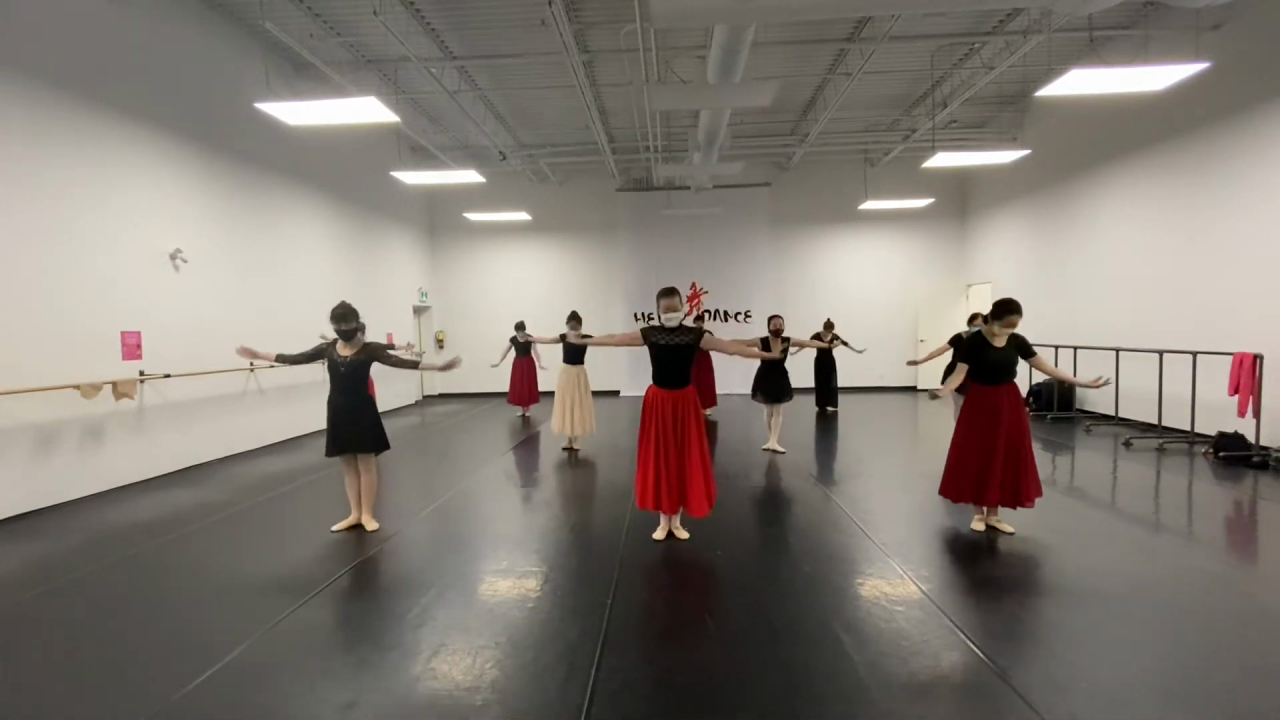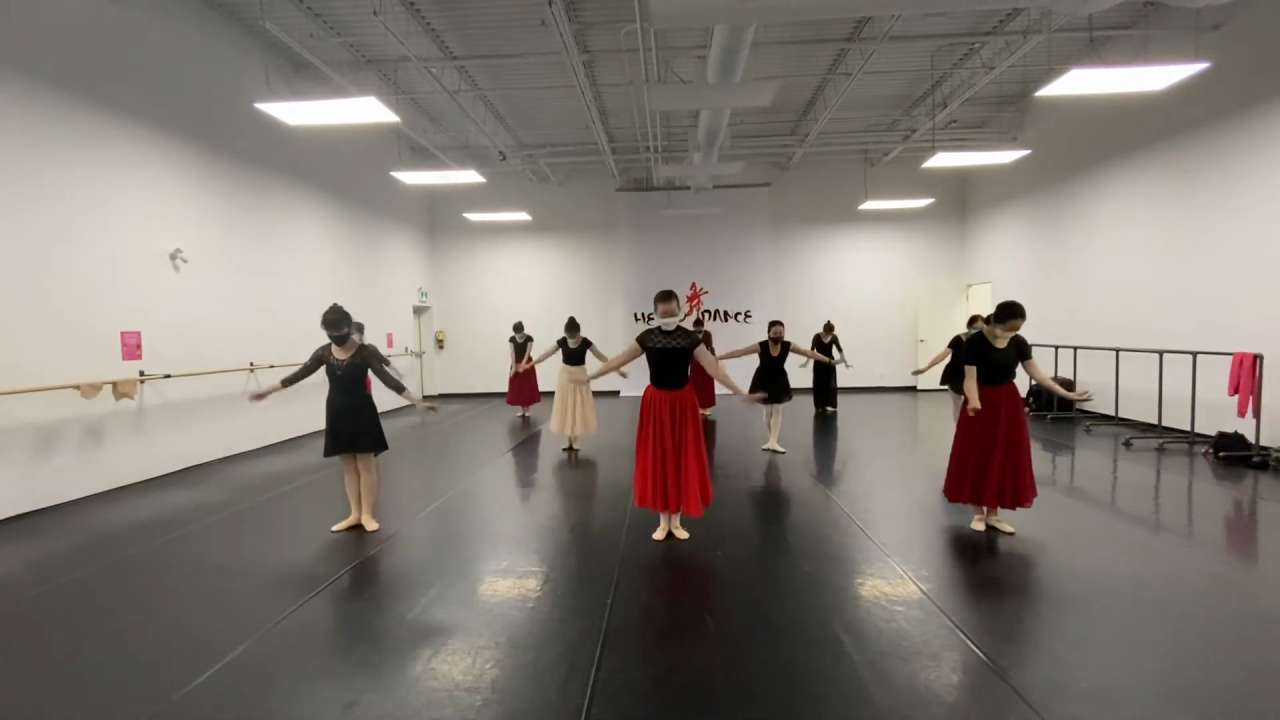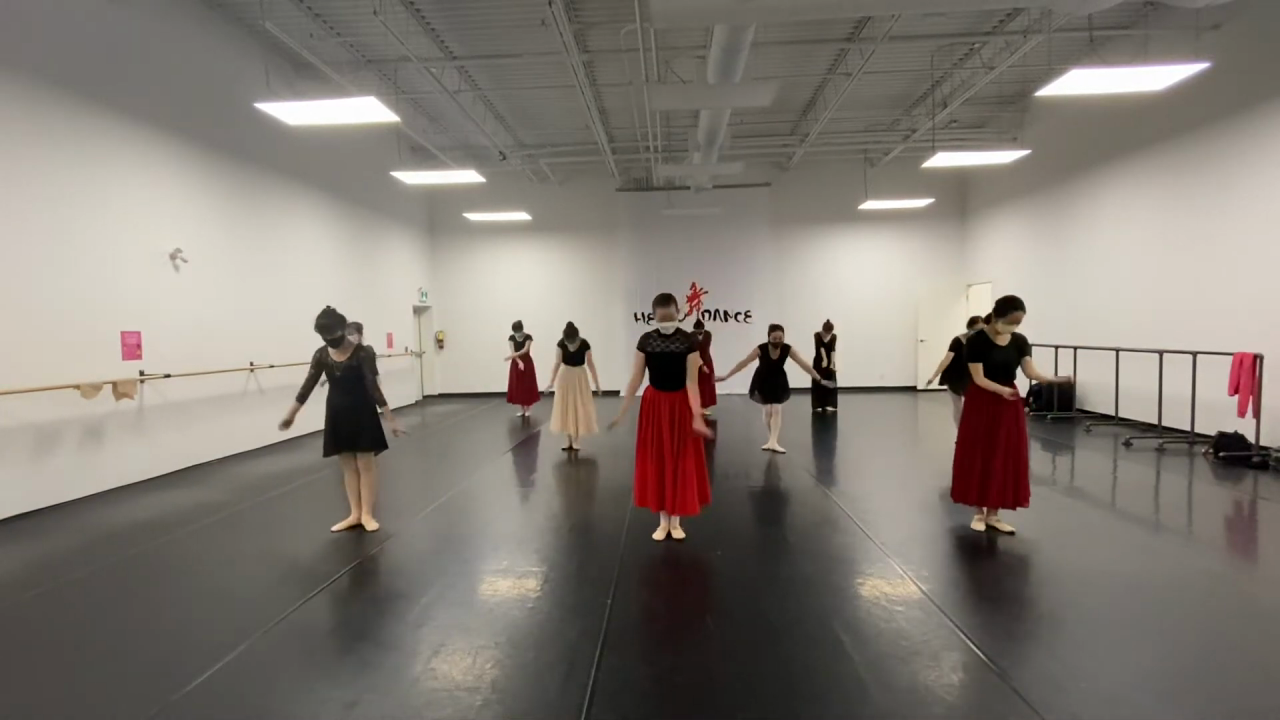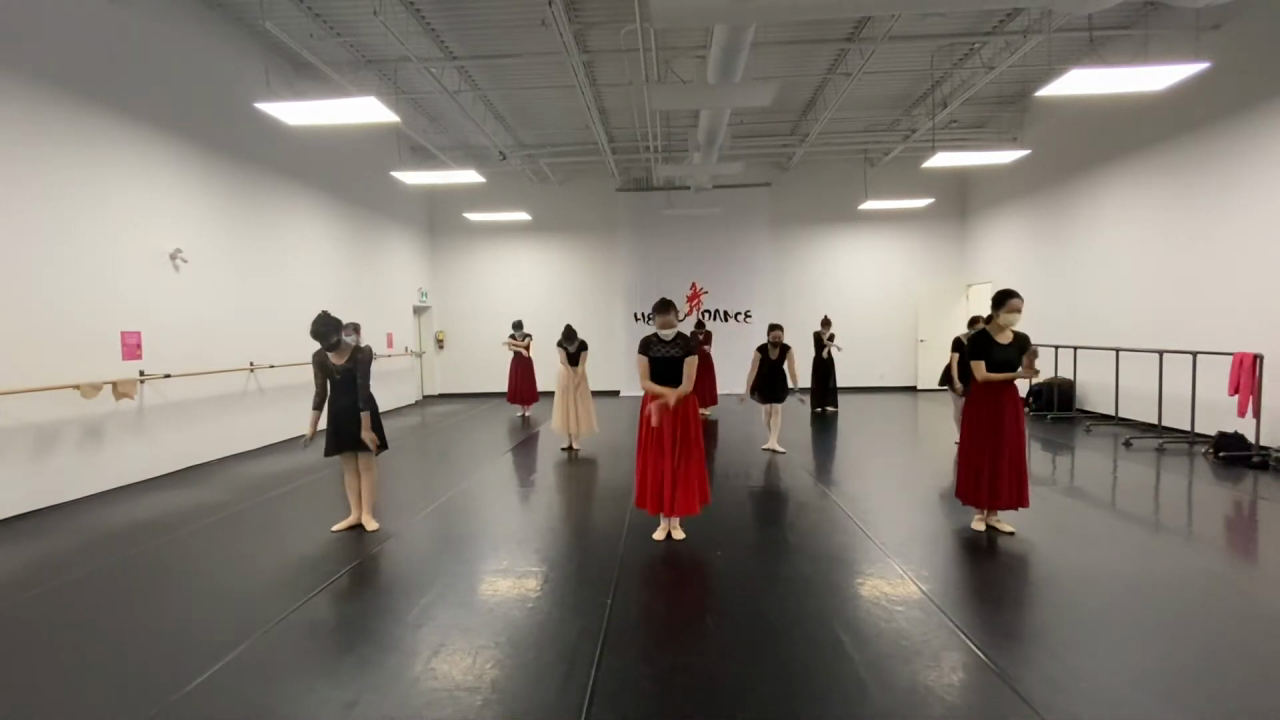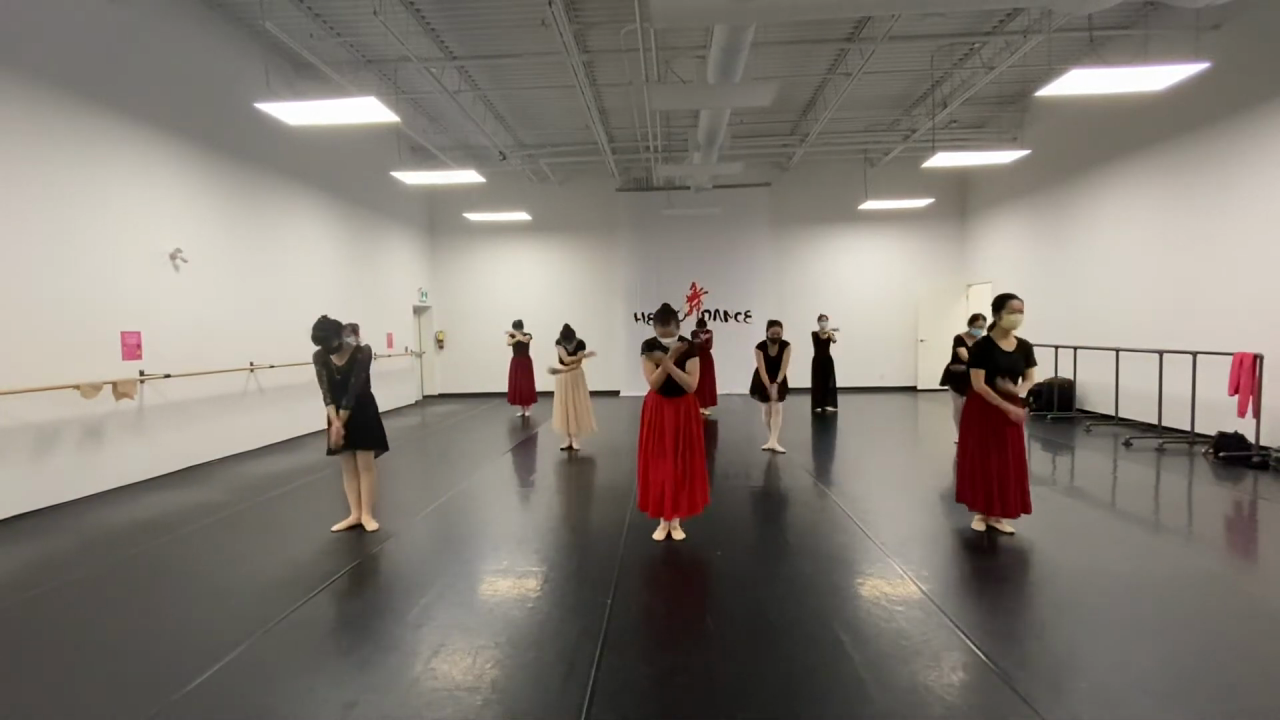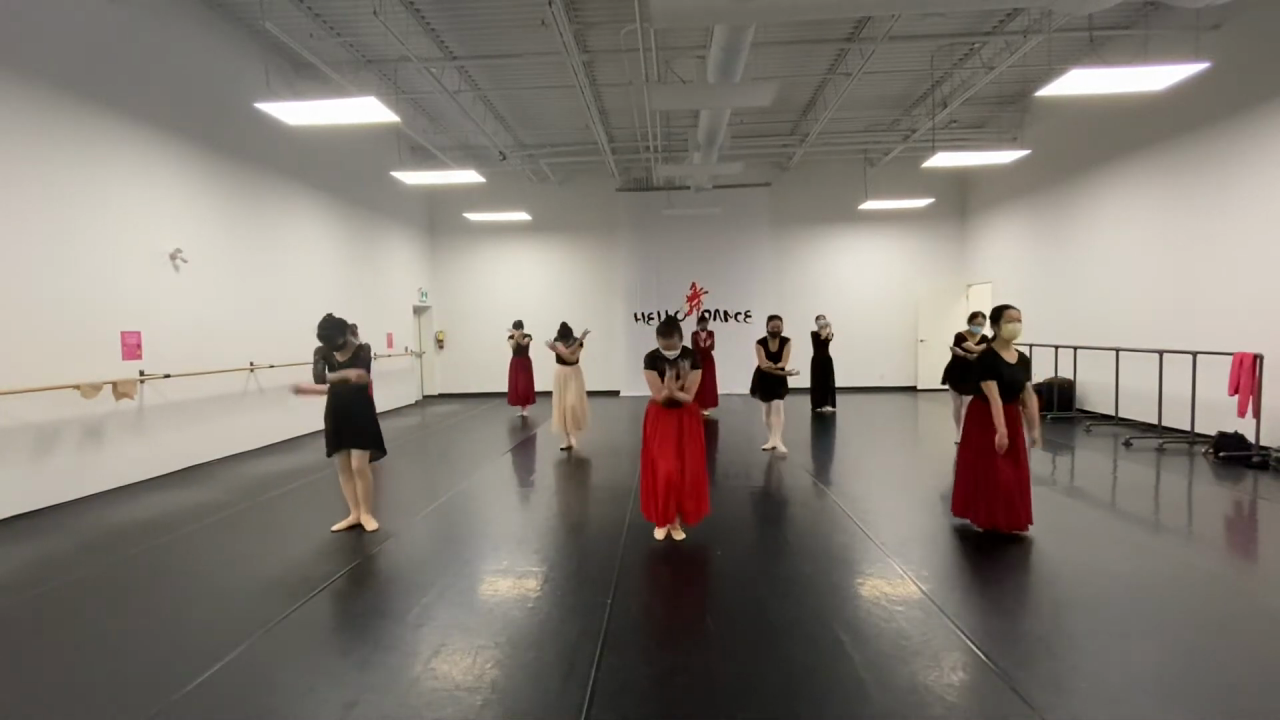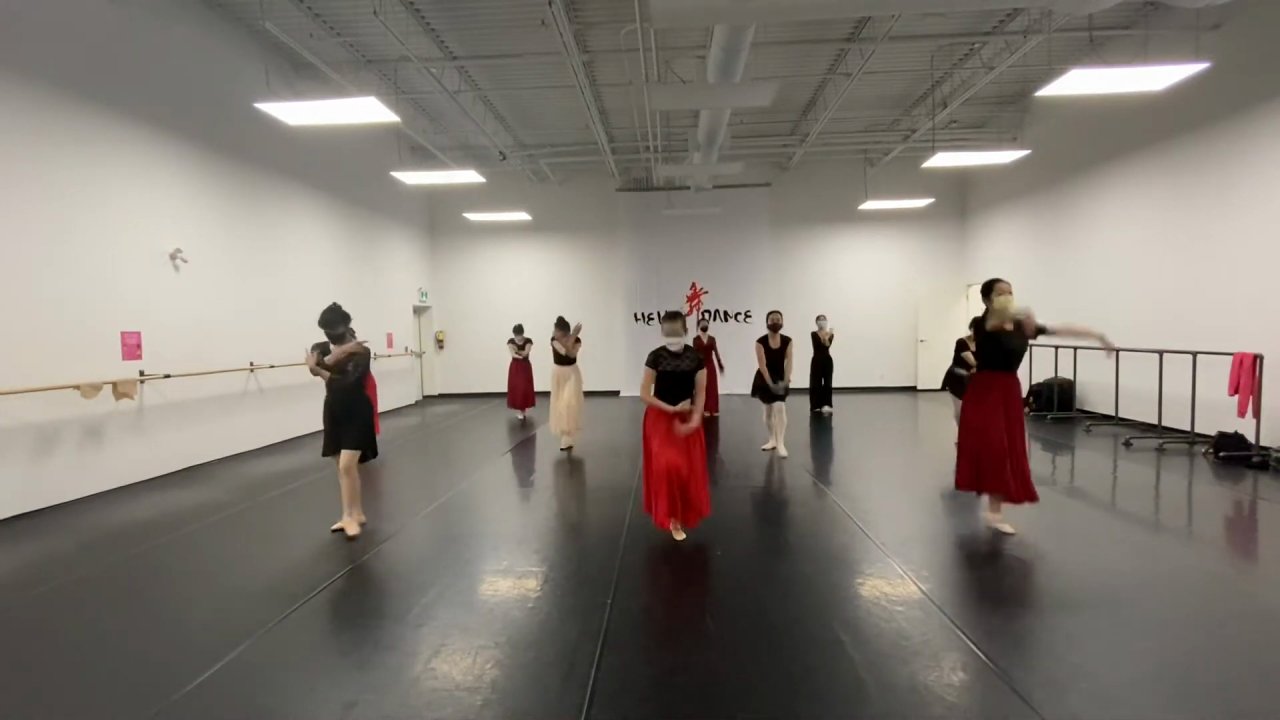
dt=0.2s
person 1, frame 1
left shoulder: (694, 334)
right shoulder: (649, 334)
left elbow: (729, 347)
right elbow: (615, 339)
left wrist: (764, 355)
right wrist: (582, 341)
left hip: (685, 400)
right hip: (658, 400)
left knee: (685, 459)
right knee: (659, 459)
left ankle: (676, 520)
right ankle: (664, 520)
person 1, frame 2
left shoulder: (690, 338)
right shoulder: (647, 337)
left elbow: (712, 367)
right elbow: (620, 360)
left wrist: (739, 392)
right wrist: (590, 377)
left hip: (683, 400)
right hip: (655, 400)
left knee: (683, 460)
right knee: (657, 460)
left ankle: (676, 520)
right ankle: (663, 521)
person 1, frame 3
left shoulder: (688, 341)
right shoulder: (646, 340)
left elbow: (692, 381)
right elbow: (636, 377)
left wrist: (697, 415)
right wrist: (623, 410)
left hip: (680, 402)
right hip: (653, 402)
left knee: (681, 461)
right knee: (656, 461)
left ankle: (675, 520)
right ankle: (663, 521)
person 1, frame 4
left shoulder: (688, 344)
right shoulder: (646, 344)
left elbow: (688, 385)
right elbow: (644, 382)
left wrist: (667, 400)
right wrist: (666, 392)
left hip: (682, 405)
right hip: (655, 403)
left knee: (682, 464)
right knee: (657, 464)
left ankle: (676, 521)
right ankle: (663, 521)
person 1, frame 5
left shoulder: (688, 347)
right shoulder: (648, 347)
left elbow: (692, 385)
right elbow: (653, 382)
left wrist: (670, 364)
right wrist: (668, 361)
left hip: (683, 408)
right hip: (657, 408)
left knee: (682, 465)
right knee: (658, 465)
left ankle: (676, 521)
right ankle: (663, 521)
person 1, frame 6
left shoulder: (692, 359)
right shoulder: (651, 359)
left elbow: (688, 397)
right elbow: (658, 397)
left wrist: (673, 389)
right wrist: (670, 387)
left hip: (685, 417)
right hip: (660, 417)
left knee: (686, 471)
right knee: (662, 470)
left ankle: (677, 521)
right ankle: (662, 520)
person 1, frame 7
left shoulder: (696, 357)
right shoulder: (655, 357)
left elbow: (700, 394)
right elbow: (645, 394)
left wrist: (695, 419)
right wrist: (671, 409)
left hip: (686, 419)
right hip: (659, 417)
left knee: (688, 470)
right knee: (666, 465)
left ankle: (679, 519)
right ankle: (667, 515)
person 2, frame 1
left shoulder: (1017, 341)
right shoulder: (973, 342)
left elbow: (1045, 367)
right elbow: (959, 373)
left wrist: (1083, 383)
right wrist: (944, 391)
left hip: (1009, 401)
right hip: (980, 402)
left knee: (1008, 457)
right knee: (977, 457)
left ankle: (993, 514)
right ankle: (978, 513)
person 2, frame 2
left shoulder: (1019, 343)
right shoulder: (975, 343)
left elbow: (1036, 373)
right elbow: (970, 378)
left wrist: (1067, 394)
right wrist: (973, 402)
left hip: (1009, 402)
right hip: (983, 402)
left knee: (1006, 457)
right knee: (978, 457)
left ankle: (993, 514)
right ankle: (978, 513)
person 2, frame 3
left shoulder: (1019, 341)
right shoulder: (976, 341)
left elbow: (1030, 371)
right elbow: (978, 378)
left wrist: (1053, 380)
right wrist: (1002, 391)
left hip: (1009, 402)
right hip: (981, 402)
left knee: (1006, 458)
right knee: (979, 457)
left ankle: (993, 514)
right ankle: (979, 513)
person 2, frame 4
left shoulder: (1022, 340)
right shoulder: (978, 339)
left elbow: (1026, 369)
right elbow: (980, 375)
left wrist: (1030, 363)
right wrist: (1018, 374)
left hip: (1009, 401)
right hip: (982, 402)
left knee: (1006, 458)
right knee: (980, 456)
left ankle: (993, 514)
right ankle: (980, 512)
person 2, frame 5
left shoulder: (1025, 347)
right shoulder: (982, 346)
left elbow: (1029, 381)
right elbow: (978, 385)
left wrist: (1014, 390)
right wrist: (1006, 407)
left hip: (1010, 407)
right hip: (982, 409)
left knee: (1008, 463)
right knee: (982, 462)
left ankle: (995, 515)
right ankle: (980, 513)
person 2, frame 6
left shoulder: (1023, 360)
right shoulder: (986, 358)
left elbow: (1029, 395)
right elbow: (993, 397)
left wrist: (1035, 428)
right wrist: (1000, 430)
left hip: (1012, 420)
right hip: (984, 421)
left knee: (1014, 474)
right knee: (986, 473)
left ankle: (1001, 520)
right ankle: (981, 518)
person 2, frame 7
left shoulder: (1024, 327)
right shoulder: (984, 325)
left elbow: (1061, 329)
right elbow: (998, 319)
left wrist: (1094, 334)
right wrist: (1021, 318)
left hip: (1009, 392)
right hip: (984, 392)
left knee: (1011, 450)
right knee: (990, 447)
left ankle: (997, 511)
right ankle: (992, 506)
person 3, frame 1
left shoulder: (369, 350)
right shoulder: (327, 349)
left elbow: (400, 362)
right elbow: (295, 358)
left wrist: (436, 366)
right wrist: (259, 355)
left hip: (362, 410)
right hip: (337, 411)
left knee: (366, 464)
right knee: (348, 465)
left ankle: (368, 514)
right ankle: (355, 514)
person 3, frame 2
left shoulder: (365, 352)
right shoulder: (324, 352)
left elbow: (387, 378)
right elbow: (300, 374)
left wrist: (416, 401)
right wrist: (269, 391)
left hip: (360, 411)
right hip: (336, 412)
left knee: (365, 465)
right knee: (348, 466)
left ankle: (367, 514)
right ankle: (355, 514)
person 3, frame 3
left shoulder: (363, 353)
right shoulder: (321, 355)
left elbow: (373, 387)
right elbow: (309, 385)
left wrist: (390, 419)
right wrist: (291, 414)
left hip: (361, 411)
right hip: (336, 412)
left knee: (365, 465)
right knee: (348, 466)
left ankle: (367, 514)
right ankle: (355, 514)
person 3, frame 4
left shoulder: (361, 354)
right shoulder: (319, 357)
left elbow: (363, 391)
right elbow: (321, 392)
left wrist: (367, 427)
right wrist: (312, 426)
left hip: (362, 413)
right hip: (337, 414)
left knee: (366, 465)
right knee: (348, 466)
left ankle: (367, 514)
right ankle: (355, 514)
person 3, frame 5
left shoulder: (361, 354)
right shoulder: (320, 357)
left elbow: (354, 391)
right elbow: (326, 391)
left wrist: (343, 425)
right wrist: (334, 422)
left hip: (362, 412)
right hip: (339, 413)
left knee: (366, 465)
right knee: (348, 467)
left ankle: (367, 514)
right ankle: (355, 514)
person 3, frame 6
left shoulder: (363, 351)
right shoulder: (322, 352)
left elbow: (349, 385)
right elbow: (319, 377)
left wrist: (310, 389)
right wrist: (345, 373)
left hip: (359, 411)
right hip: (336, 413)
left knee: (359, 466)
right knee: (343, 467)
left ankle: (367, 513)
right ankle: (355, 513)
person 3, frame 7
left shoulder: (360, 351)
right shoulder: (321, 348)
left elbow: (347, 381)
right elbow: (315, 367)
left wrist: (320, 369)
right wrist: (339, 352)
left hip: (357, 412)
right hip: (334, 412)
left knee: (347, 465)
right knee: (342, 467)
left ankle: (349, 516)
right ankle: (355, 514)
